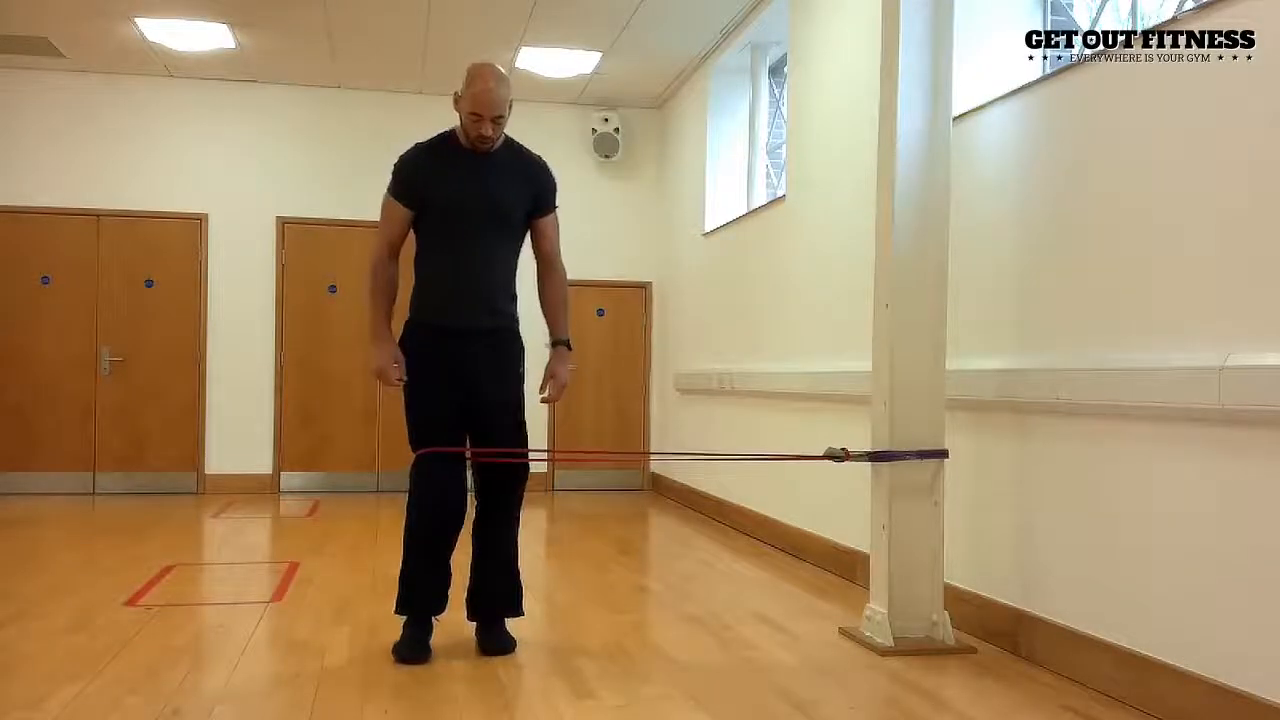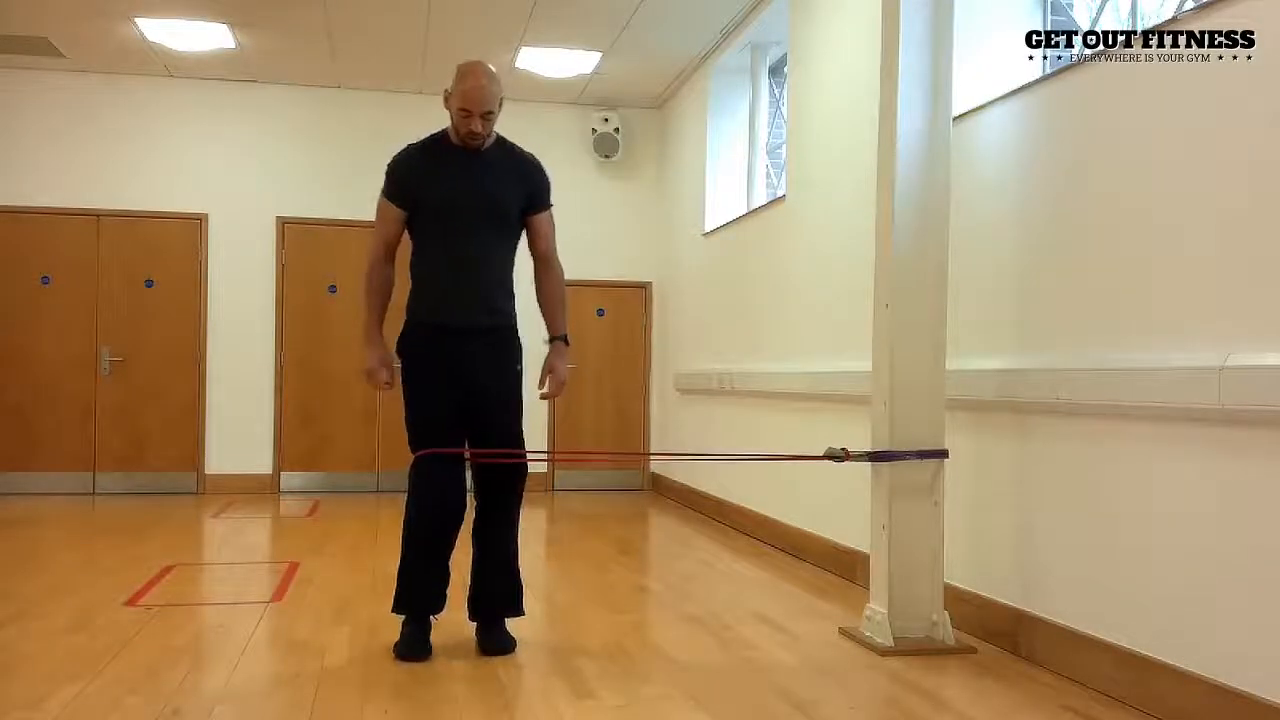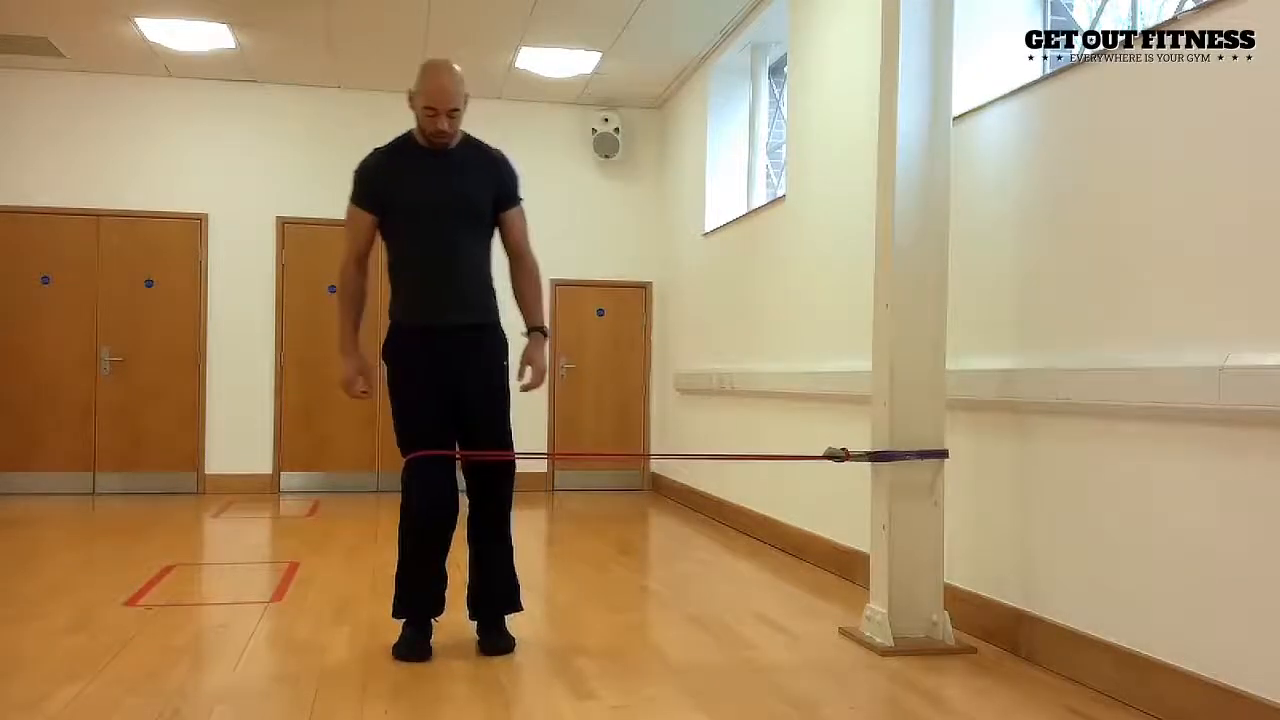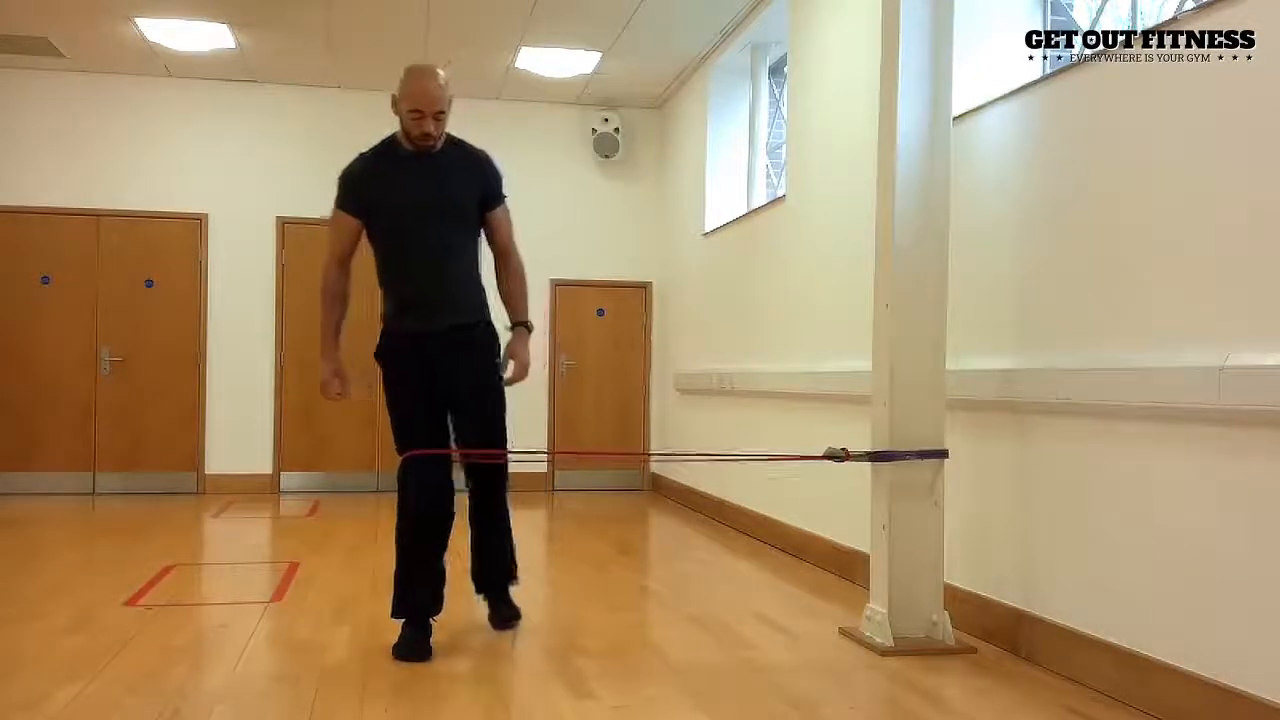
dt=0.3s
person 1, frame 1
left shoulder: (532, 173)
right shoulder: (419, 164)
left elbow: (550, 264)
right elbow: (387, 255)
left wrist: (561, 346)
right wrist: (382, 338)
left hip: (499, 344)
right hip: (430, 343)
left knee: (504, 479)
right knee: (435, 480)
left ankle: (492, 612)
right ankle: (419, 615)
person 1, frame 2
left shoulder: (524, 171)
right shoulder: (412, 165)
left elbow: (546, 262)
right elbow: (382, 257)
left wrist: (559, 343)
right wrist: (374, 340)
left hip: (497, 343)
right hip: (428, 343)
left knee: (503, 479)
right knee: (436, 481)
left ankle: (493, 613)
right ankle: (417, 614)
person 1, frame 3
left shoulder: (493, 167)
right shoulder: (380, 170)
left elbow: (520, 256)
right elbow: (354, 263)
left wrist: (536, 334)
right wrist: (349, 349)
left hip: (482, 341)
right hip: (412, 345)
left knee: (492, 477)
right knee: (427, 483)
left ankle: (492, 612)
right ankle: (417, 616)
person 1, frame 4
left shoulder: (477, 167)
right shoulder: (365, 175)
left elbow: (506, 254)
right elbow: (337, 266)
left wrist: (520, 329)
right wrist: (329, 351)
left hip: (473, 339)
right hip: (406, 346)
left knee: (489, 468)
right knee: (423, 481)
left ankle: (497, 584)
right ankle: (416, 616)
